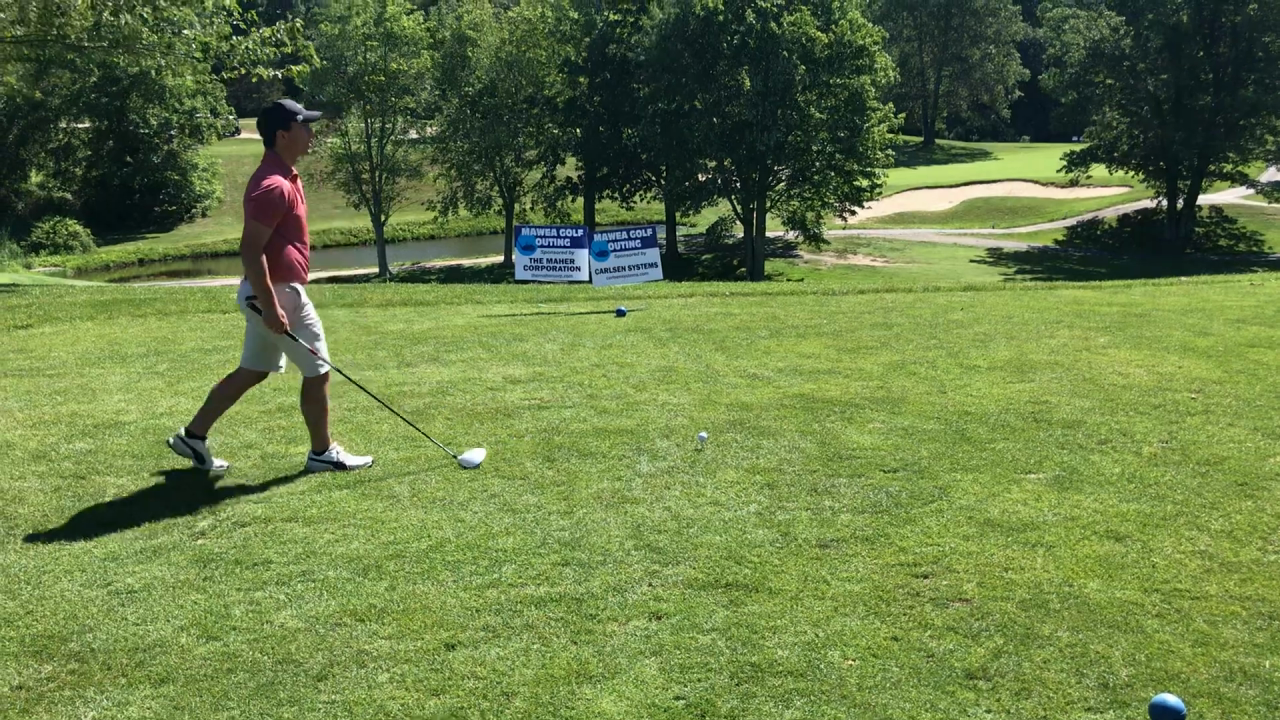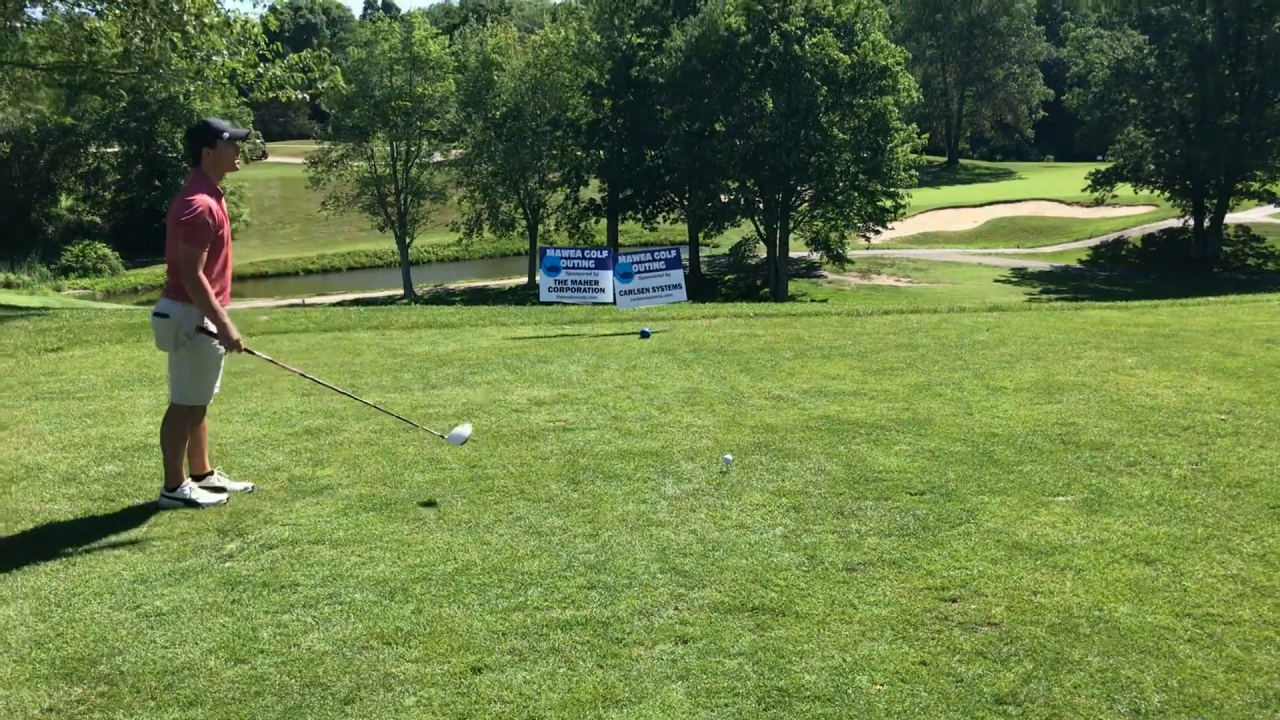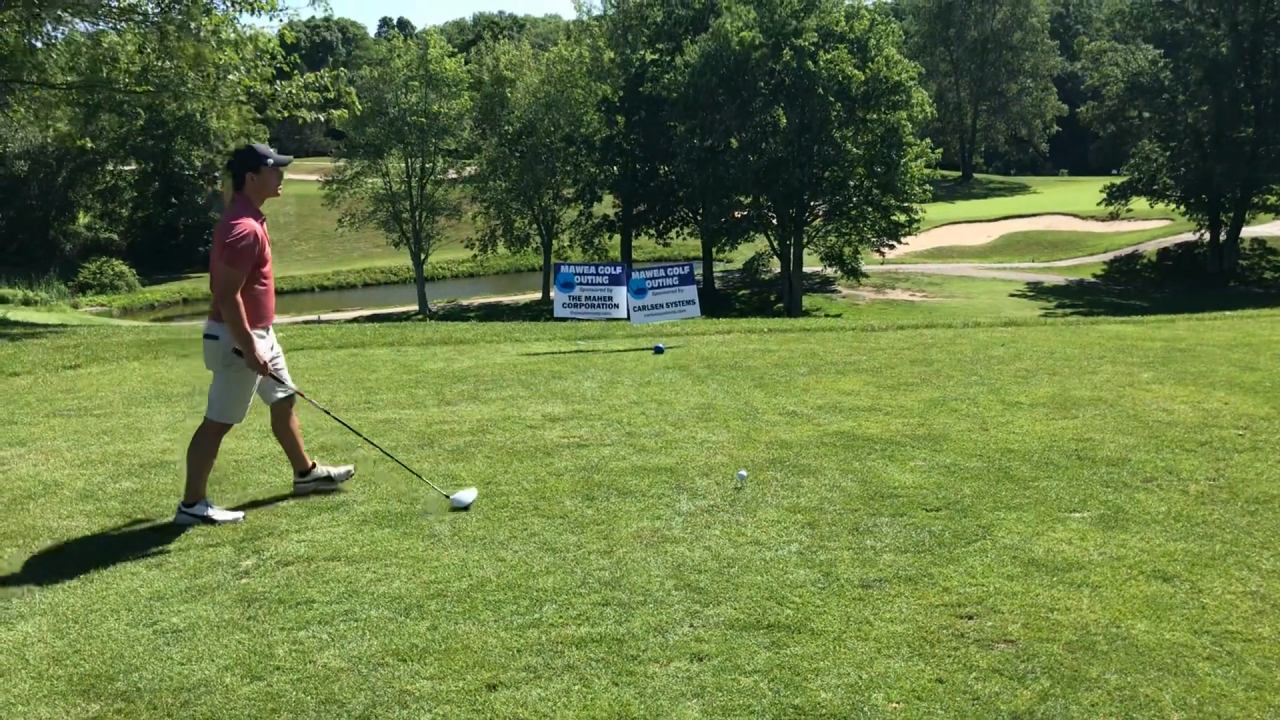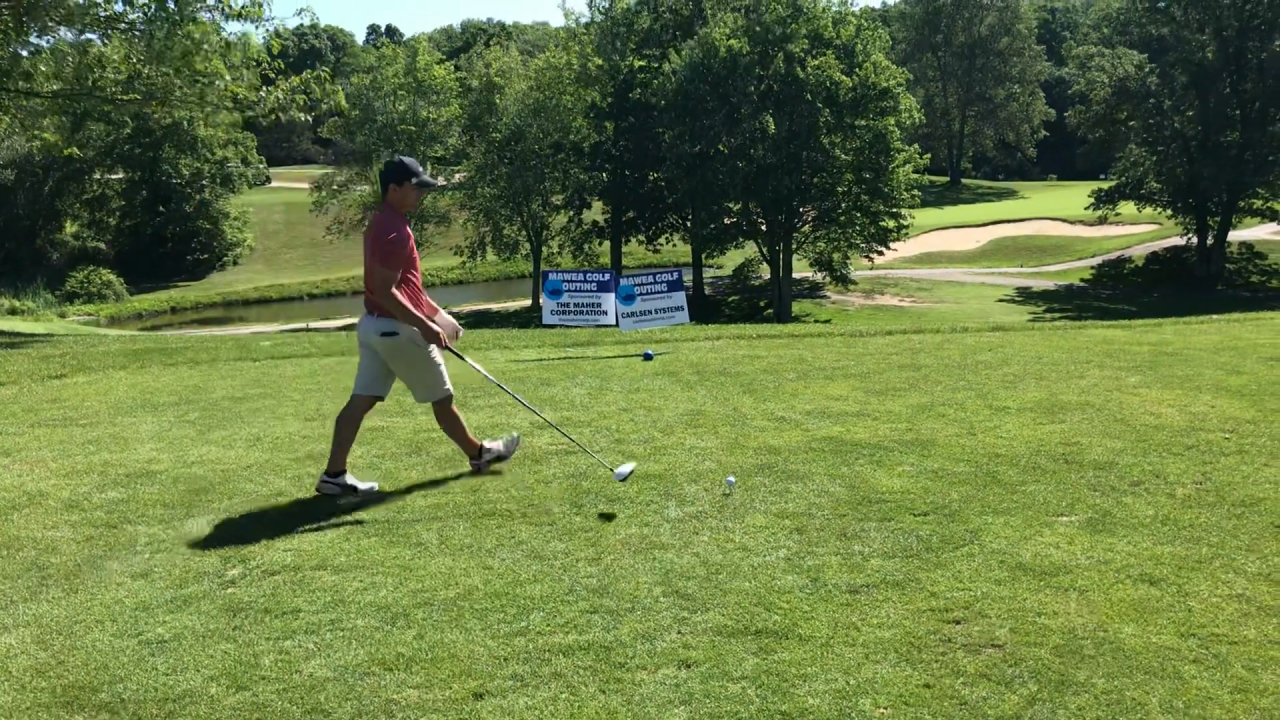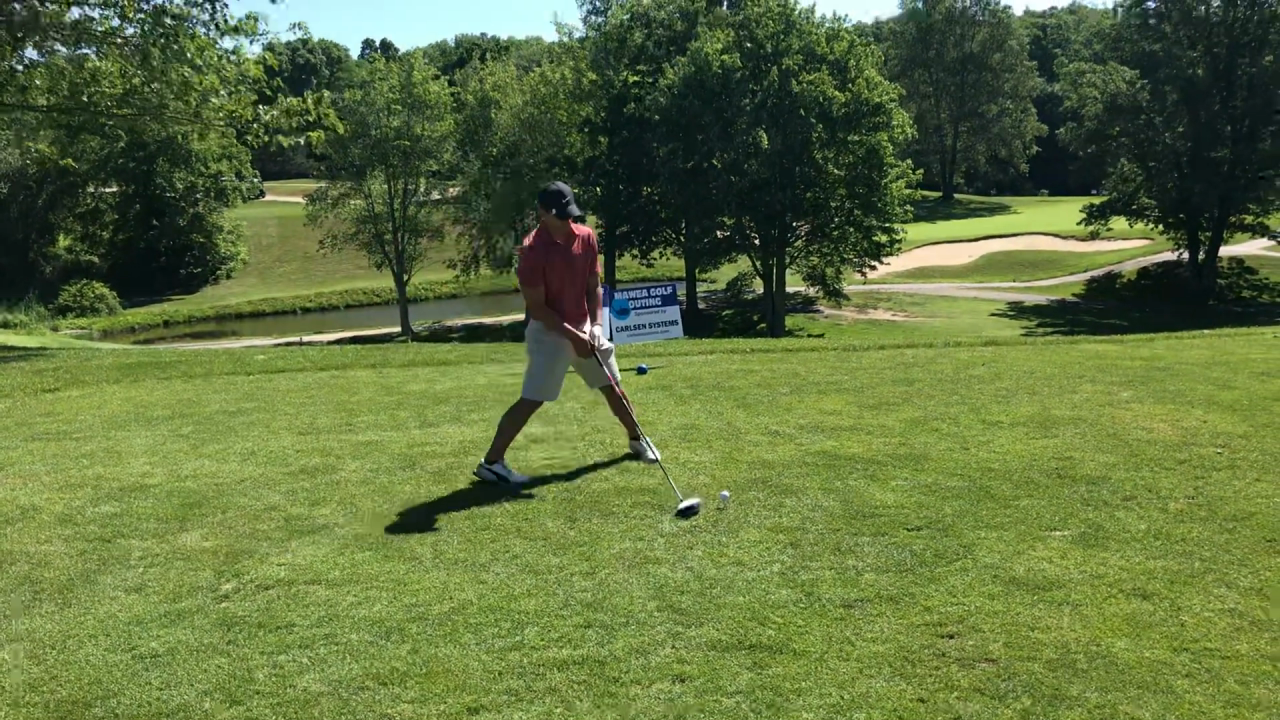
dt=0.7s
person 1, frame 1
left shoulder: (282, 176)
right shoulder: (274, 186)
right elbow: (253, 252)
right wrist: (273, 308)
left hip: (269, 292)
right hip: (277, 294)
left knee: (252, 371)
right knee: (316, 373)
left ankle: (192, 437)
right ankle: (323, 452)
person 1, frame 2
left shoulder: (207, 196)
right shoulder: (199, 205)
right elbow: (191, 275)
left wrist: (218, 319)
right wrist: (223, 325)
left hip: (197, 315)
right hip: (192, 317)
left knee: (196, 403)
right knee: (186, 405)
left ankle: (202, 475)
right ankle: (174, 488)
person 1, frame 3
left shoulder: (248, 218)
right shoulder: (243, 229)
right elbow: (229, 295)
right wrist: (249, 347)
left hip: (257, 334)
right hip: (239, 339)
left knee: (284, 402)
right knee: (218, 421)
left ankle: (307, 473)
right ankle: (192, 503)
person 1, frame 4
left shoulder: (385, 223)
right shoulder: (394, 231)
right elbow: (385, 291)
left wrist: (434, 311)
right wrist: (424, 326)
left hip: (376, 326)
right hip: (398, 329)
left knee: (362, 400)
right knee: (442, 397)
left ankle: (335, 474)
right ankle: (477, 453)
person 1, frame 5
left shoulder: (585, 237)
right shoulder: (533, 250)
left elbow: (594, 286)
right elbow: (538, 307)
left wrist: (594, 325)
right wrist: (573, 335)
left hip: (585, 326)
right hip: (550, 332)
left knee: (611, 386)
right knee: (533, 399)
left ankle: (637, 439)
right ankle: (492, 463)
